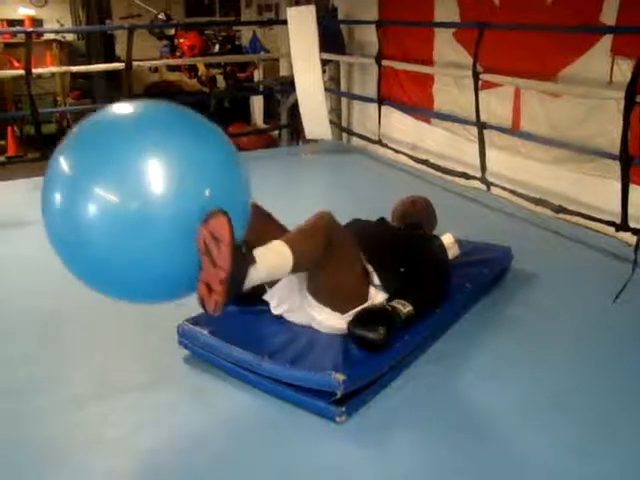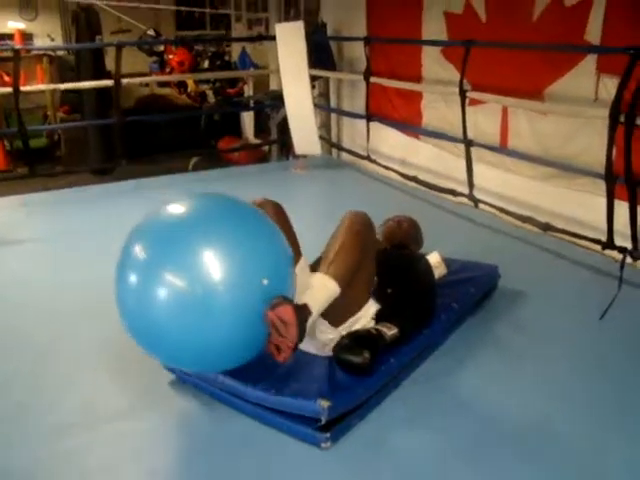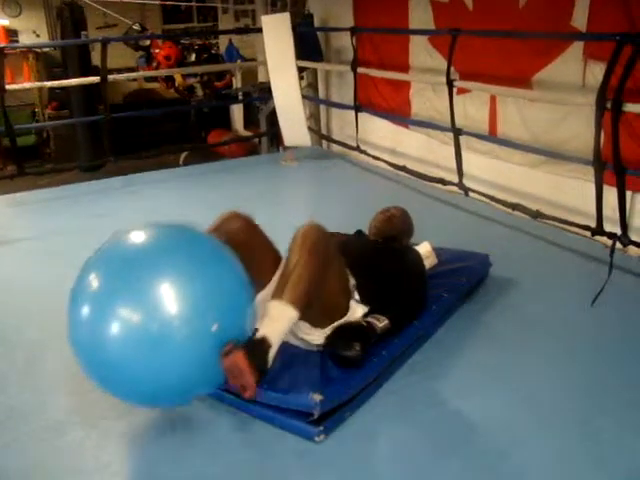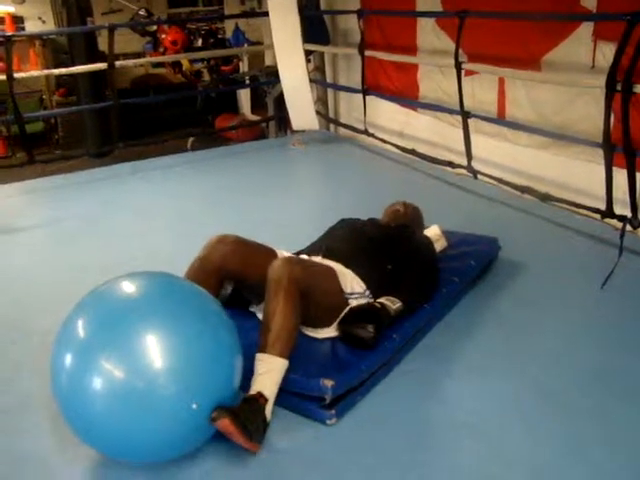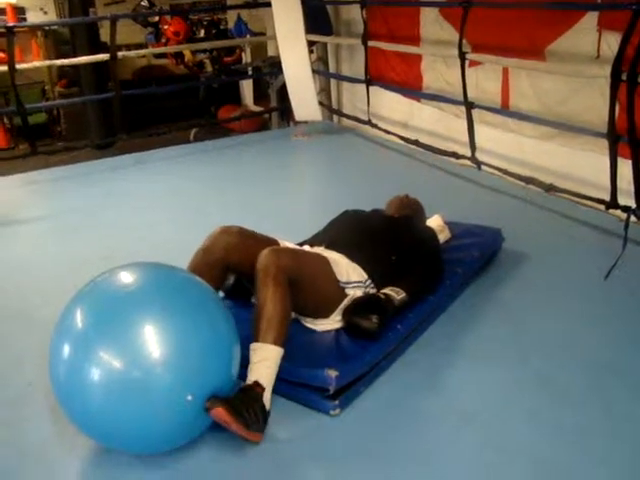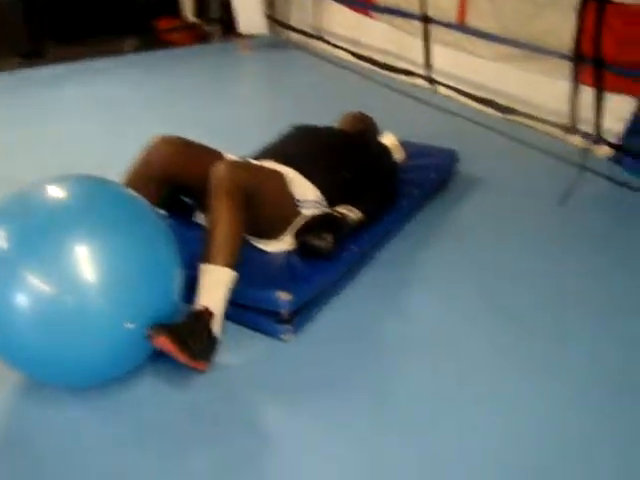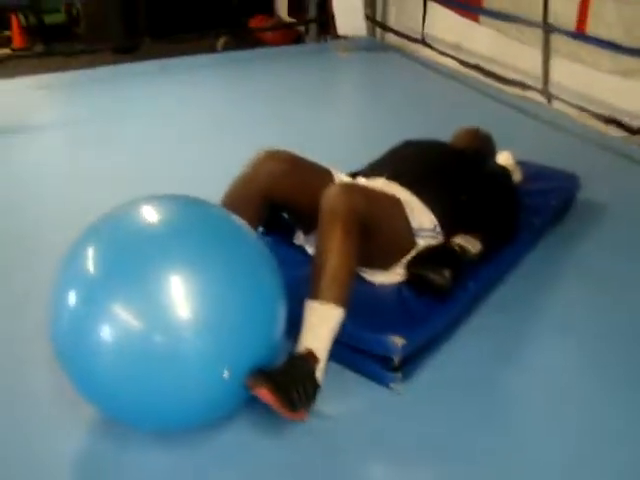
dt=0.7s
person 1, frame 1
left shoulder: (427, 245)
right shoulder: (362, 225)
left elbow: (434, 291)
left wrist: (393, 313)
left hip: (345, 304)
right hip: (297, 286)
left knee: (323, 223)
right knee: (249, 214)
left ankle: (244, 270)
person 1, frame 2
left shoulder: (415, 265)
right shoulder: (348, 249)
left elbow: (421, 311)
left wrist: (379, 336)
left hip: (341, 323)
left knee: (356, 223)
right knee: (267, 209)
left ankle: (302, 315)
person 1, frame 3
left shoulder: (404, 258)
right shoulder: (341, 239)
left elbow: (410, 305)
left wrist: (369, 328)
left hip: (330, 318)
left knee: (312, 236)
right knee: (234, 225)
left ankle: (260, 351)
person 1, frame 4
left shoulder: (417, 245)
right shoulder: (349, 224)
left elbow: (422, 285)
left wrist: (383, 309)
right wrist: (243, 282)
left hip: (347, 285)
right hip: (301, 268)
left knee: (286, 271)
right knee: (223, 248)
left ankle: (259, 408)
person 1, frame 5
left shoulder: (419, 236)
right shoulder: (353, 216)
left elbow: (426, 275)
left wrist: (387, 300)
right wrist: (244, 274)
left hip: (348, 273)
left knee: (274, 260)
right knee: (227, 238)
left ankle: (257, 398)
person 1, frame 6
left shoulder: (372, 154)
right shoulder: (307, 132)
left elbow: (381, 193)
right elbow: (262, 158)
left wrist: (341, 220)
left hip: (301, 194)
right hip: (247, 189)
left knee: (229, 173)
right knee: (167, 148)
left ankle: (205, 324)
person 1, frame 7
left shoulder: (488, 176)
right shoulder: (417, 147)
left elbow: (500, 221)
right elbow: (363, 178)
left wrist: (459, 252)
left hip: (413, 215)
left knee: (343, 198)
right knee: (272, 165)
